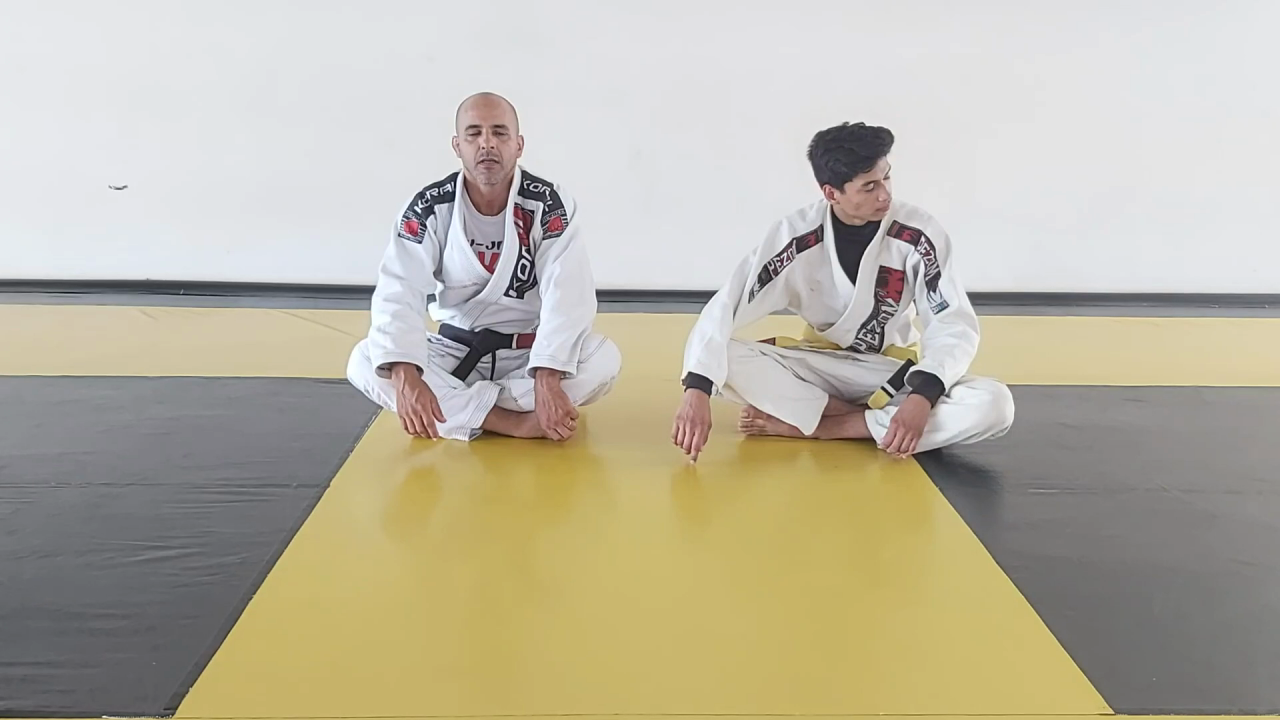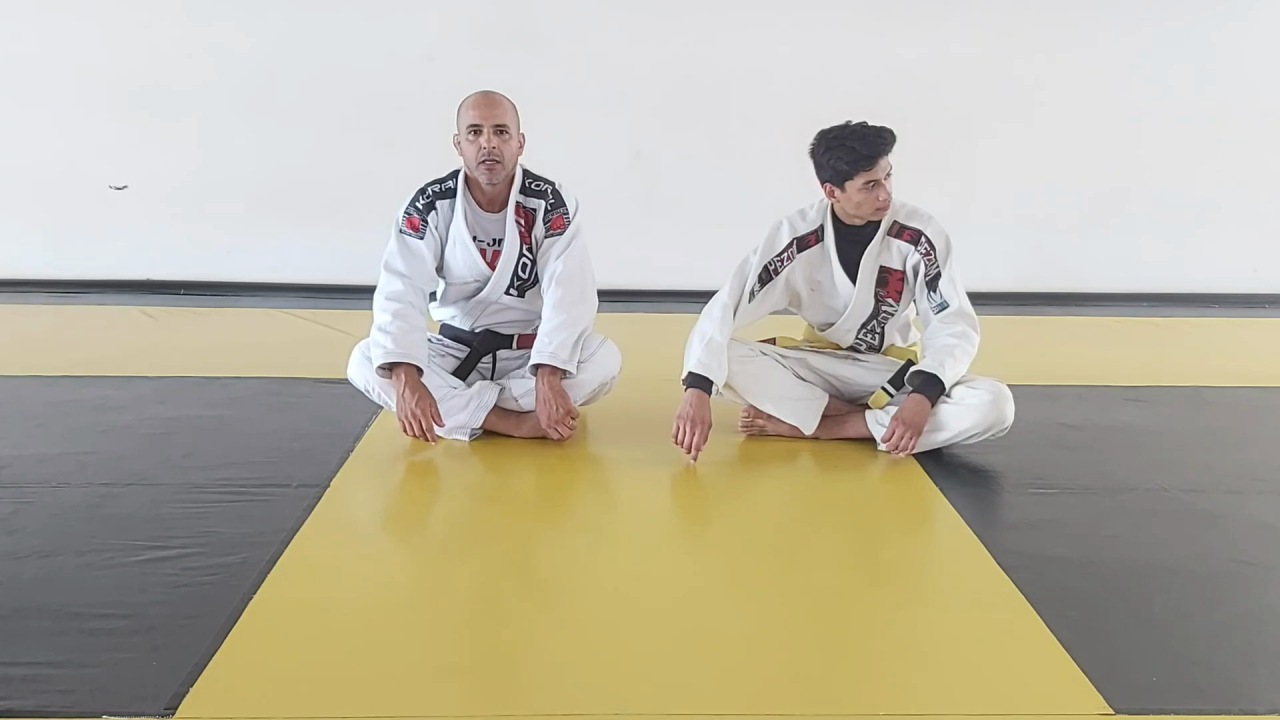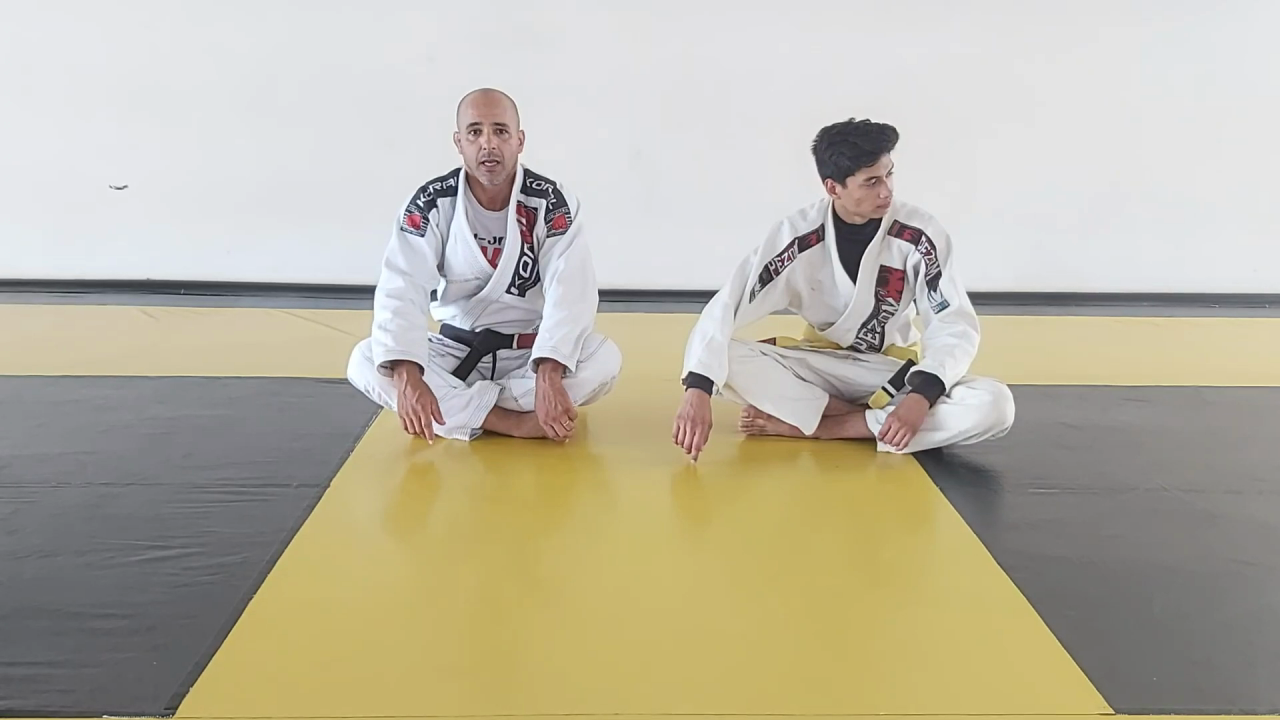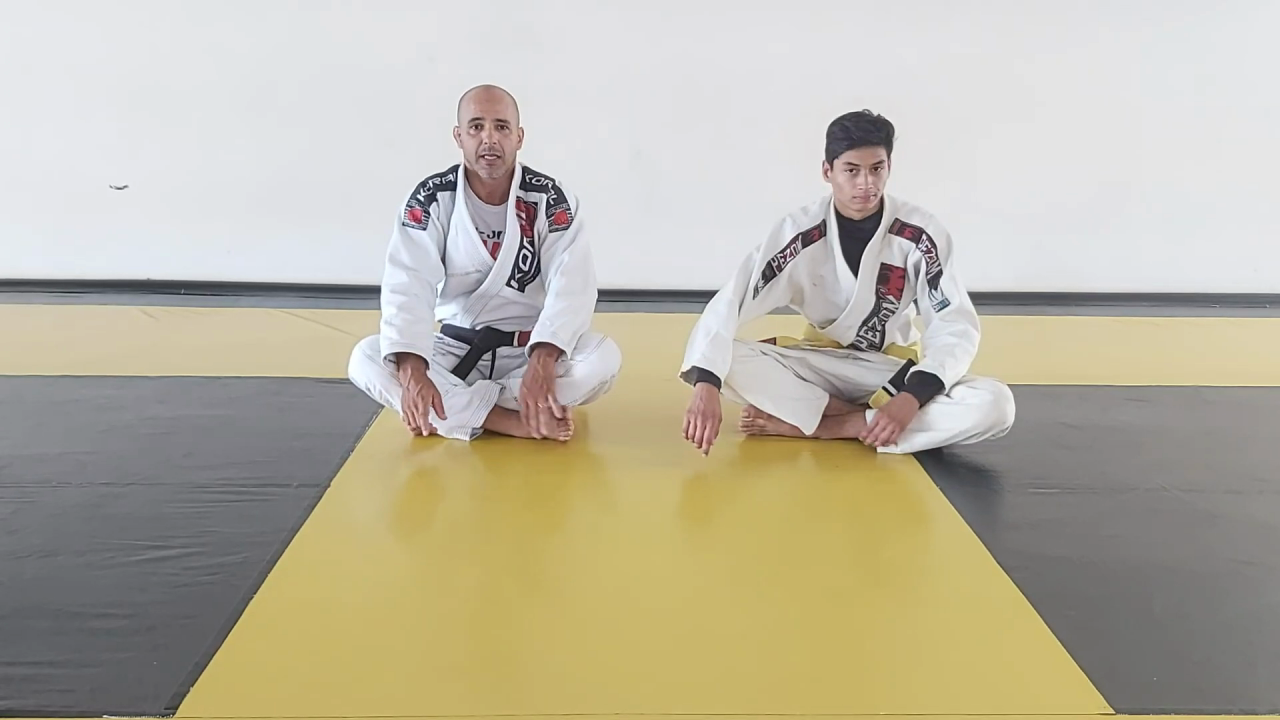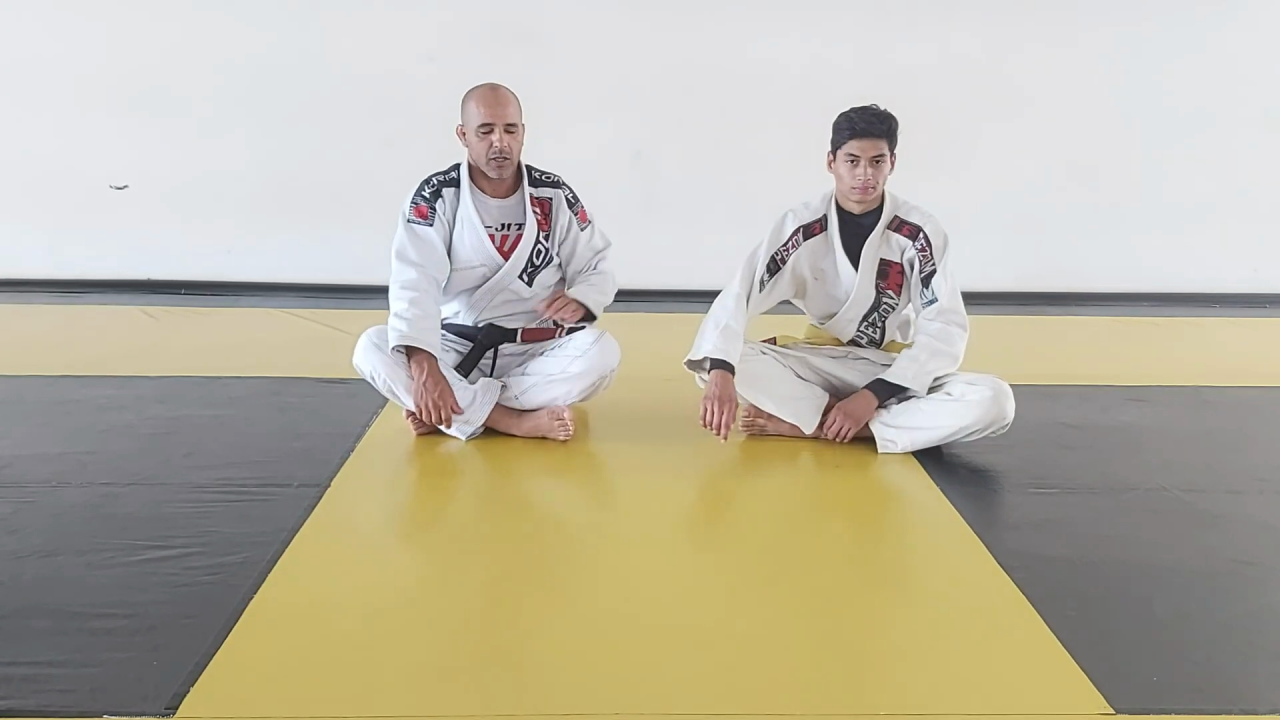
dt=0.3s
person 1, frame 1
left shoulder: (550, 204)
right shoulder: (429, 209)
left elbow: (567, 297)
right elbow: (398, 294)
left wrist: (548, 381)
right wrist: (406, 377)
left hip: (530, 353)
right hip: (456, 351)
left knee: (603, 359)
right knee: (365, 362)
left ankle: (454, 411)
right ankle: (516, 422)
person 1, frame 2
left shoulder: (552, 203)
right shoulder: (430, 206)
left elbow: (568, 296)
right elbow: (400, 293)
left wrist: (549, 379)
right wrist: (406, 380)
left hip: (531, 352)
right hip: (457, 350)
left knee: (603, 359)
right knee: (365, 362)
left ankle: (455, 411)
right ankle: (516, 422)
person 1, frame 3
left shoulder: (553, 203)
right shoulder: (431, 204)
left elbow: (571, 295)
right elbow: (400, 292)
left wrist: (549, 377)
right wrist: (408, 378)
left hip: (532, 352)
right hip: (457, 350)
left knee: (604, 360)
right knee: (365, 362)
left ankle: (456, 411)
right ankle: (515, 421)
person 1, frame 4
left shoulder: (551, 199)
right shoulder: (430, 200)
left elbow: (572, 287)
right elbow: (407, 287)
left wrist: (543, 363)
right wrist: (413, 372)
left hip: (532, 350)
right hip: (457, 349)
left knee: (603, 359)
right knee: (367, 361)
left ankle: (456, 413)
right ankle: (512, 422)
person 1, frame 5
left shoulder: (555, 196)
right shoulder: (435, 197)
left elbow: (595, 269)
right elbow: (413, 285)
left wrist: (578, 300)
right wrist: (424, 366)
left hip: (536, 352)
right hip: (458, 348)
left knee: (602, 352)
right knee: (372, 349)
left ankle: (453, 413)
right ankle: (514, 420)
person 2, frame 1
left shoulder: (919, 233)
right shoulder: (796, 236)
left elbow: (953, 325)
right elbow: (725, 308)
left wrist: (922, 398)
right wrist: (697, 392)
left hip: (892, 373)
right hip: (819, 368)
left knee: (993, 405)
right knee: (725, 360)
left ankle: (819, 427)
person 2, frame 2
left shoulder: (919, 234)
right shoulder: (796, 235)
left elbow: (953, 325)
right elbow: (725, 309)
left wrist: (922, 397)
right wrist: (697, 391)
left hip: (892, 373)
right hip: (819, 367)
left knee: (994, 404)
right knee: (726, 360)
left ankle: (810, 425)
person 2, frame 3
left shoulder: (920, 234)
right shoulder: (797, 235)
left elbow: (954, 325)
right elbow: (726, 308)
left wrist: (921, 397)
right wrist: (698, 391)
left hip: (892, 373)
right hip: (819, 368)
left knee: (995, 404)
right knee: (727, 360)
left ankle: (815, 425)
person 2, frame 4
left shoulder: (921, 232)
right shoulder: (799, 231)
left elbow: (954, 324)
right elbow: (730, 304)
left wrist: (914, 396)
right wrist: (706, 384)
left hip: (892, 371)
right hip: (819, 367)
left knee: (994, 405)
right knee: (728, 361)
left ankle: (813, 424)
person 2, frame 5
left shoulder: (920, 231)
right shoulder: (800, 226)
left elbow: (943, 328)
right elbow: (738, 297)
left wrist: (873, 395)
right wrist: (721, 374)
left hip: (891, 373)
right hip: (821, 364)
left knee: (994, 402)
right knee: (715, 367)
left ankle: (808, 423)
